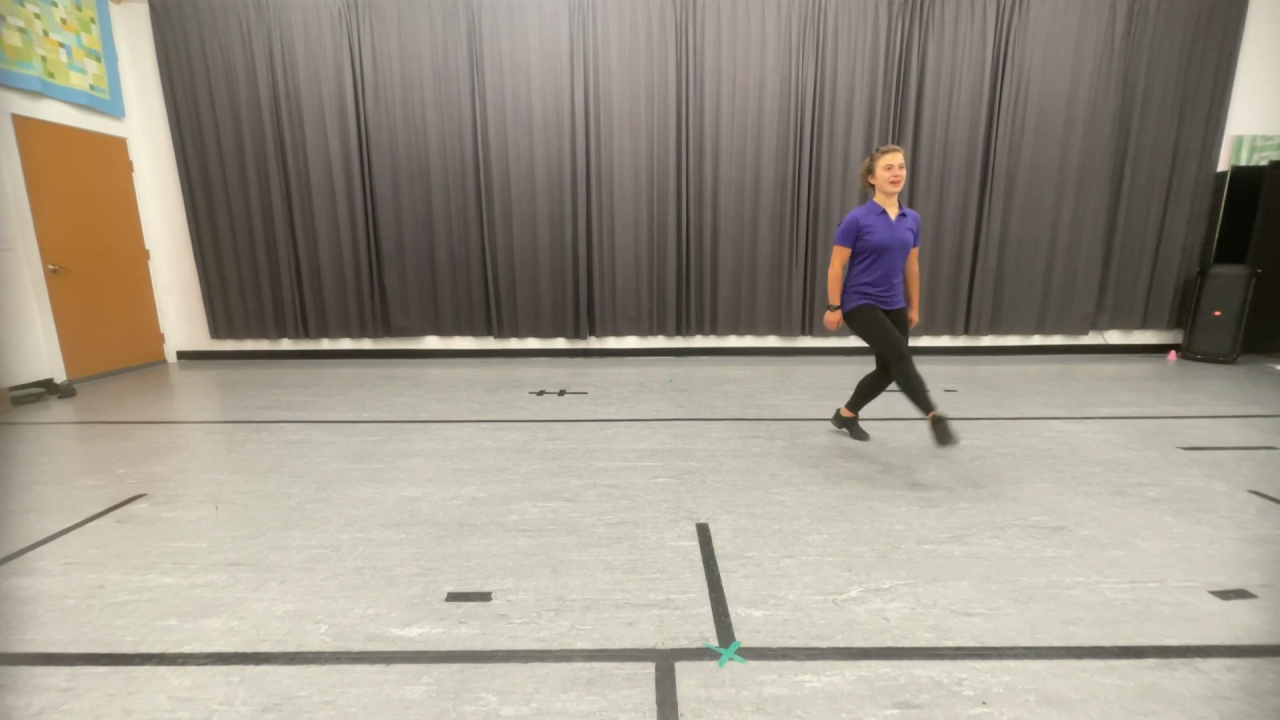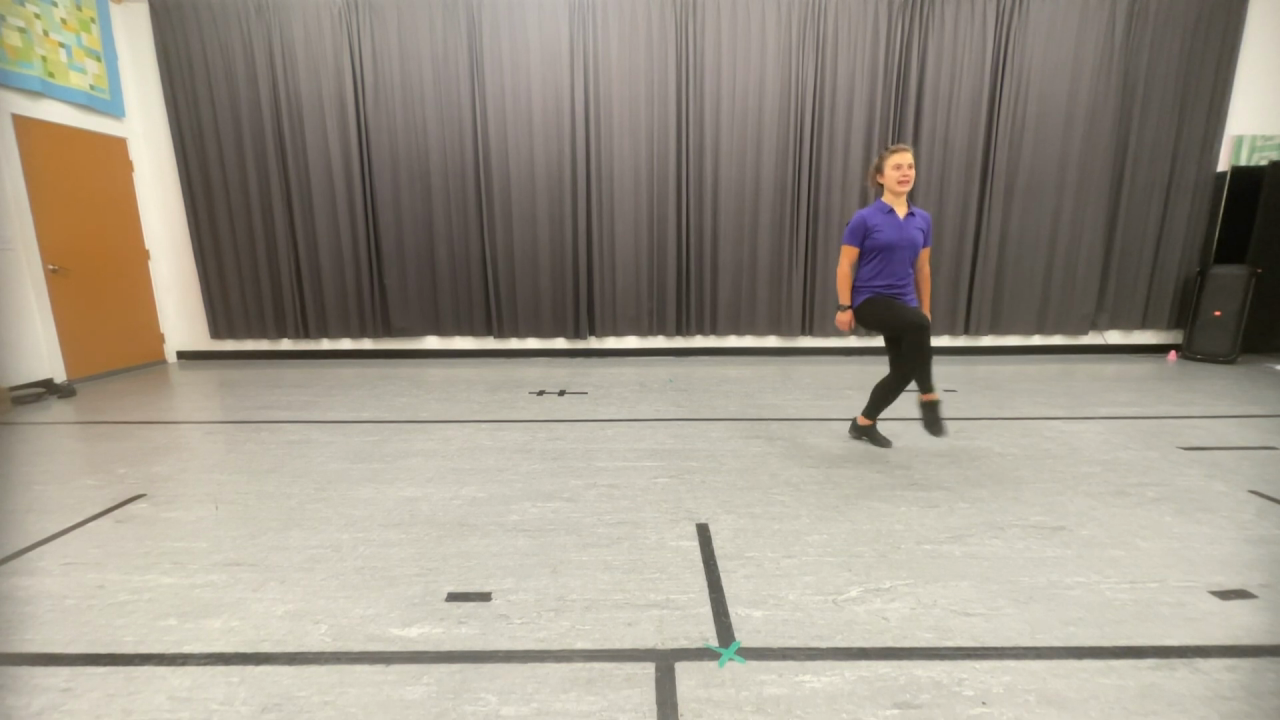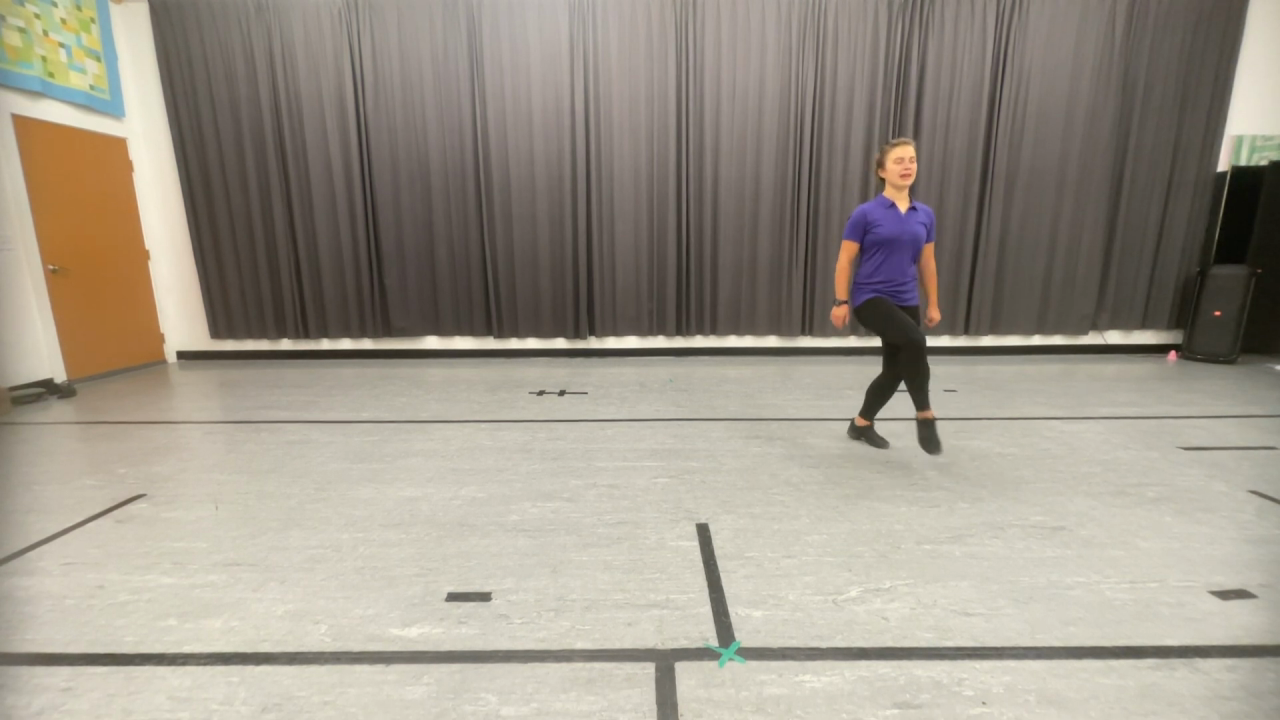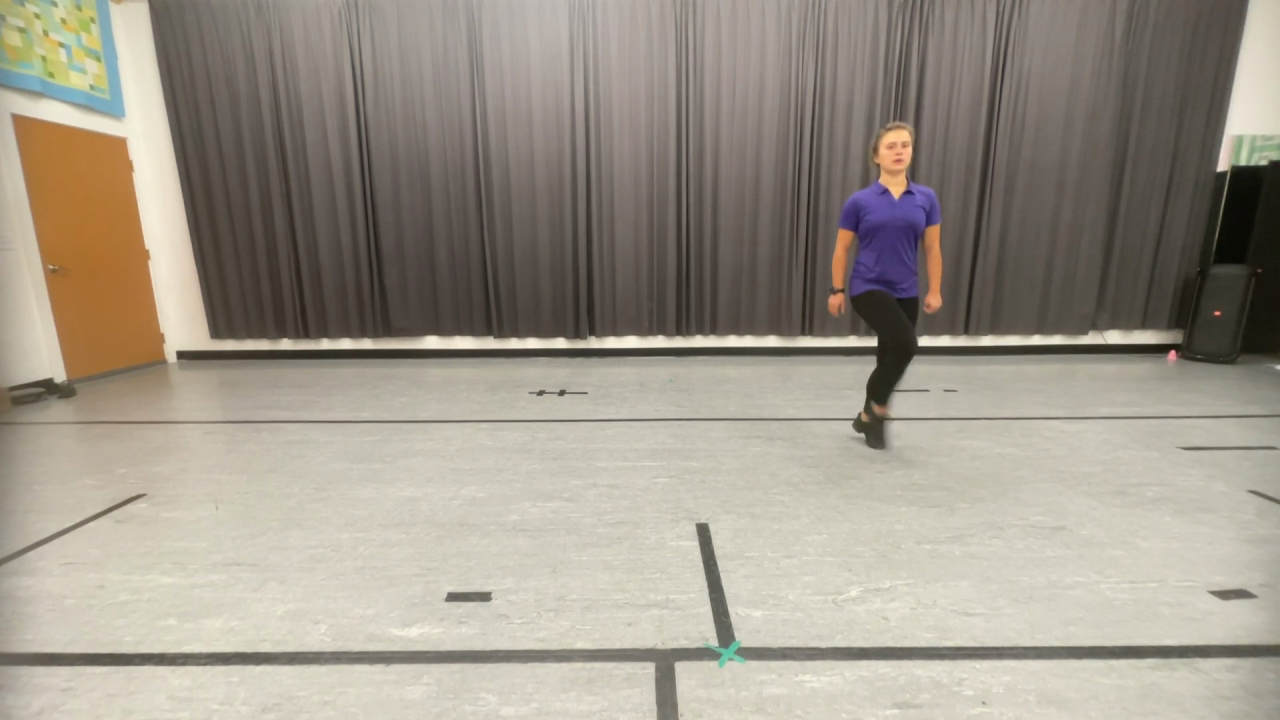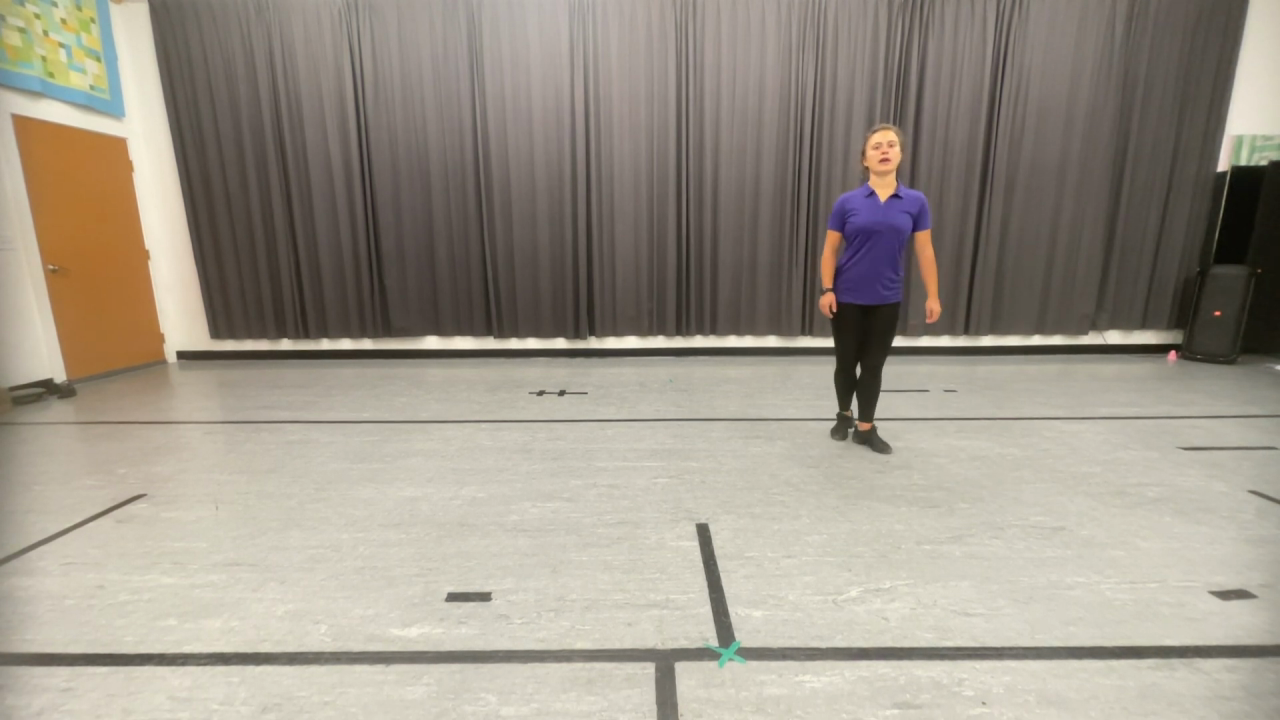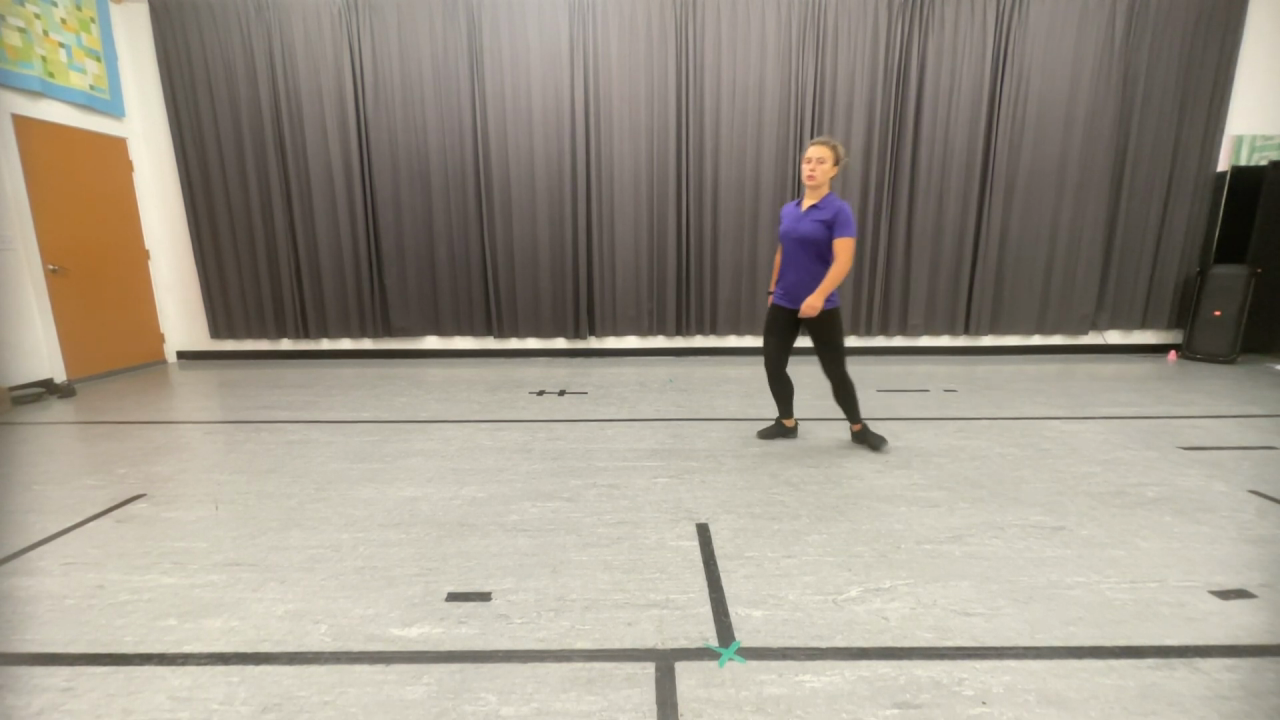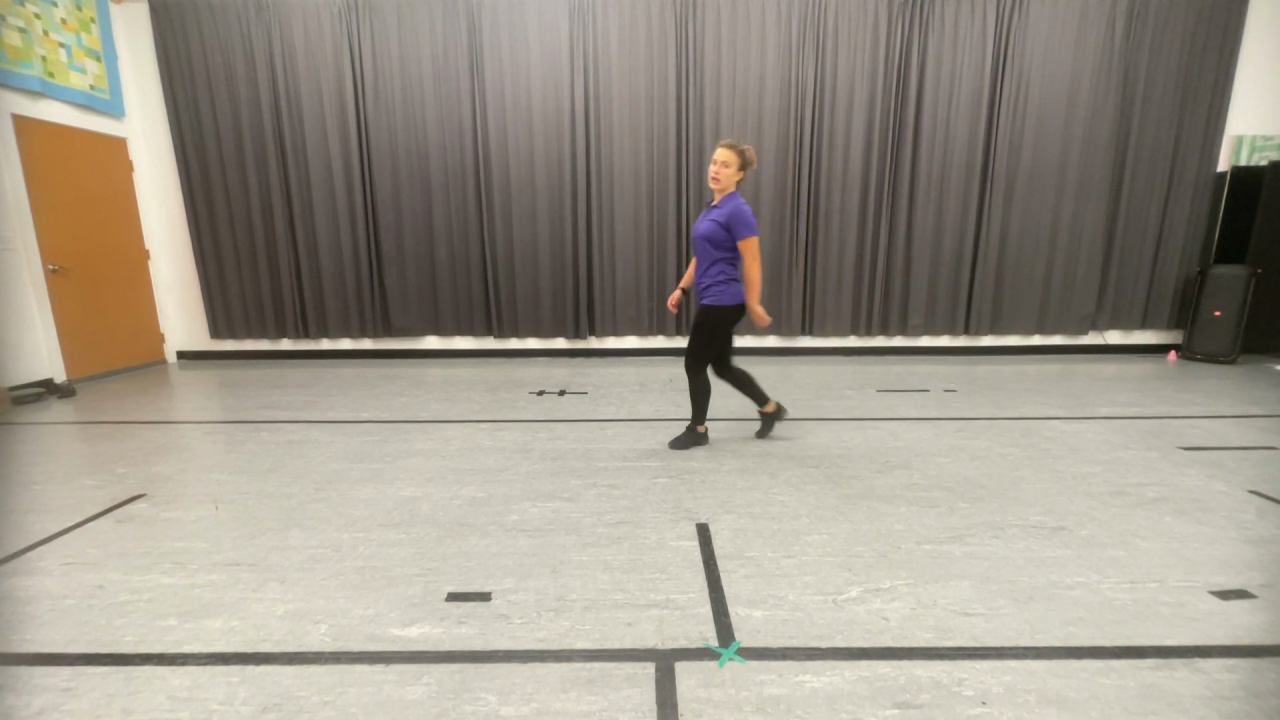
dt=0.5s
person 1, frame 1
left shoulder: (912, 220)
right shoulder: (856, 220)
left elbow: (911, 266)
right elbow: (837, 266)
left wrist: (913, 306)
right wrist: (834, 308)
left hip: (893, 307)
right hip: (860, 304)
left knee: (887, 370)
right knee: (898, 356)
left ankle: (847, 414)
right ankle: (935, 418)
person 1, frame 2
left shoulder: (922, 220)
right shoulder: (865, 219)
left elbow: (922, 268)
right elbow: (845, 266)
left wrist: (924, 308)
right wrist: (844, 308)
left hip: (902, 303)
right hip: (869, 301)
left knee: (902, 373)
right knee: (917, 325)
left ankle: (864, 423)
right ankle: (928, 396)
person 1, frame 3
left shoulder: (925, 215)
right shoulder: (865, 215)
left elbow: (927, 263)
right elbow: (844, 262)
left wrist: (932, 304)
right wrist: (841, 303)
left hip: (906, 303)
right hip: (871, 300)
left knee: (894, 370)
right knee: (914, 343)
left ankle: (862, 423)
right ankle: (924, 416)
person 1, frame 4
left shoulder: (926, 198)
right shoulder: (859, 201)
left elbow: (932, 248)
right elbow: (842, 249)
left wrist: (934, 290)
right wrist: (837, 290)
left hip: (906, 294)
right hip: (868, 288)
left knee: (891, 358)
right knee: (905, 344)
left ankle: (867, 417)
right ankle: (878, 411)
person 1, frame 5
left shoulder: (916, 202)
right shoulder: (847, 202)
left elbow: (924, 252)
right elbow: (830, 250)
left wrist: (932, 296)
right wrist: (827, 290)
left hip: (886, 300)
right hip: (847, 297)
left knee: (873, 365)
right knee: (847, 361)
left ankle: (866, 428)
right ankle: (845, 415)
person 1, frame 6
left shoulder: (838, 211)
right shoulder: (787, 211)
left elbow: (842, 261)
left wrist: (818, 296)
right wrist: (773, 291)
left hip: (821, 306)
right hip: (784, 303)
left knee: (835, 370)
right knee: (773, 364)
left ankle: (859, 428)
right ankle: (787, 422)
person 1, frame 7
left shoulder: (738, 211)
right shoulder: (710, 210)
left elbow: (752, 262)
left wrist: (754, 304)
right wrist: (681, 288)
left hip: (721, 303)
right hip: (709, 301)
left knee: (694, 363)
right knee: (721, 365)
left ankle: (699, 428)
right ankle: (770, 408)
